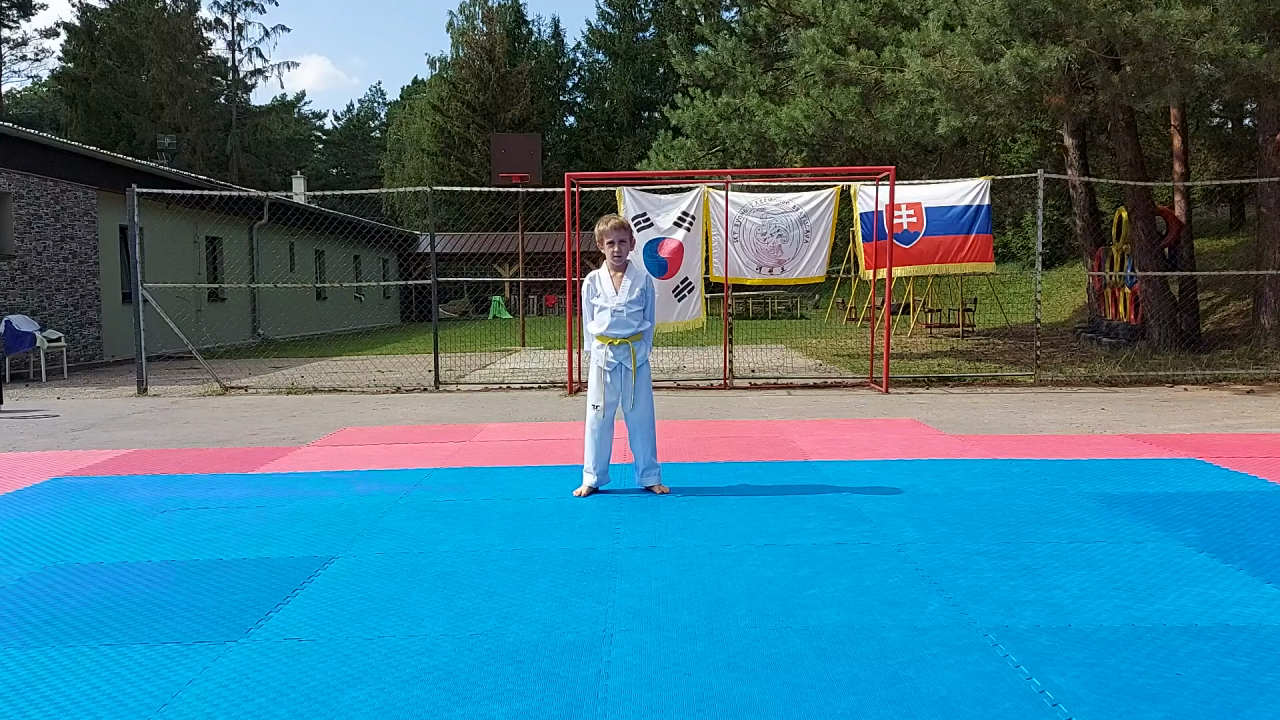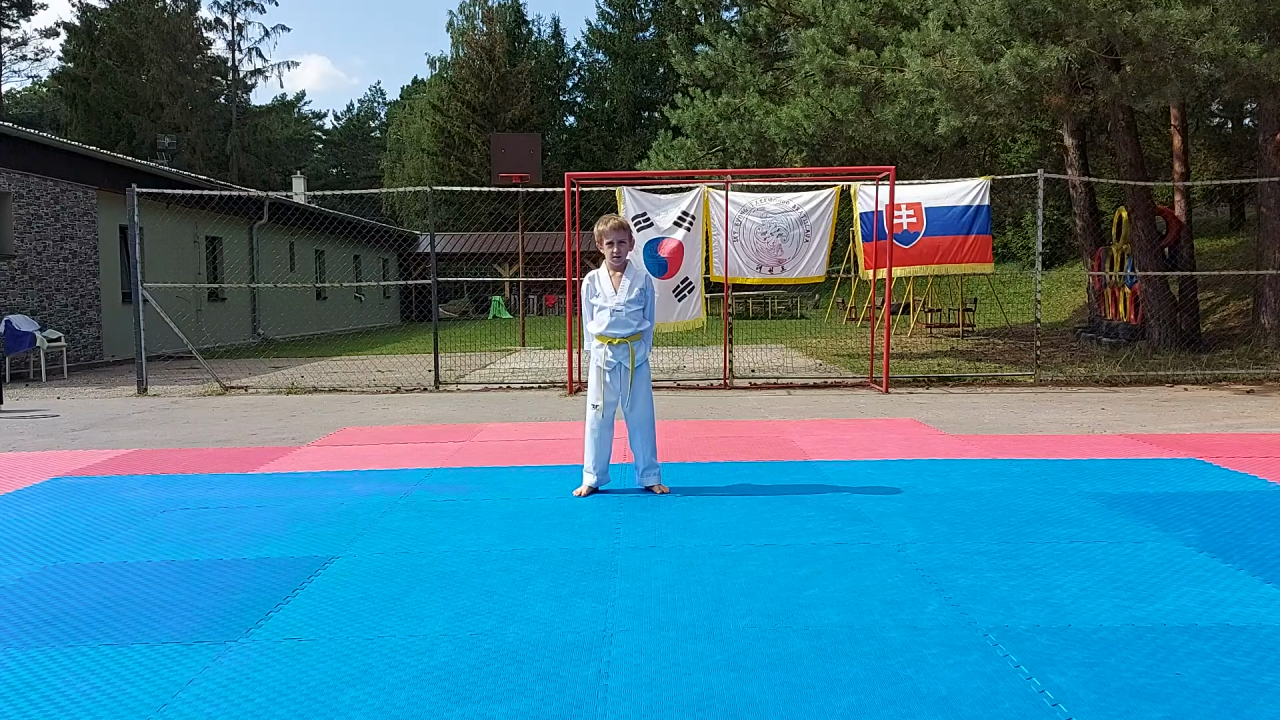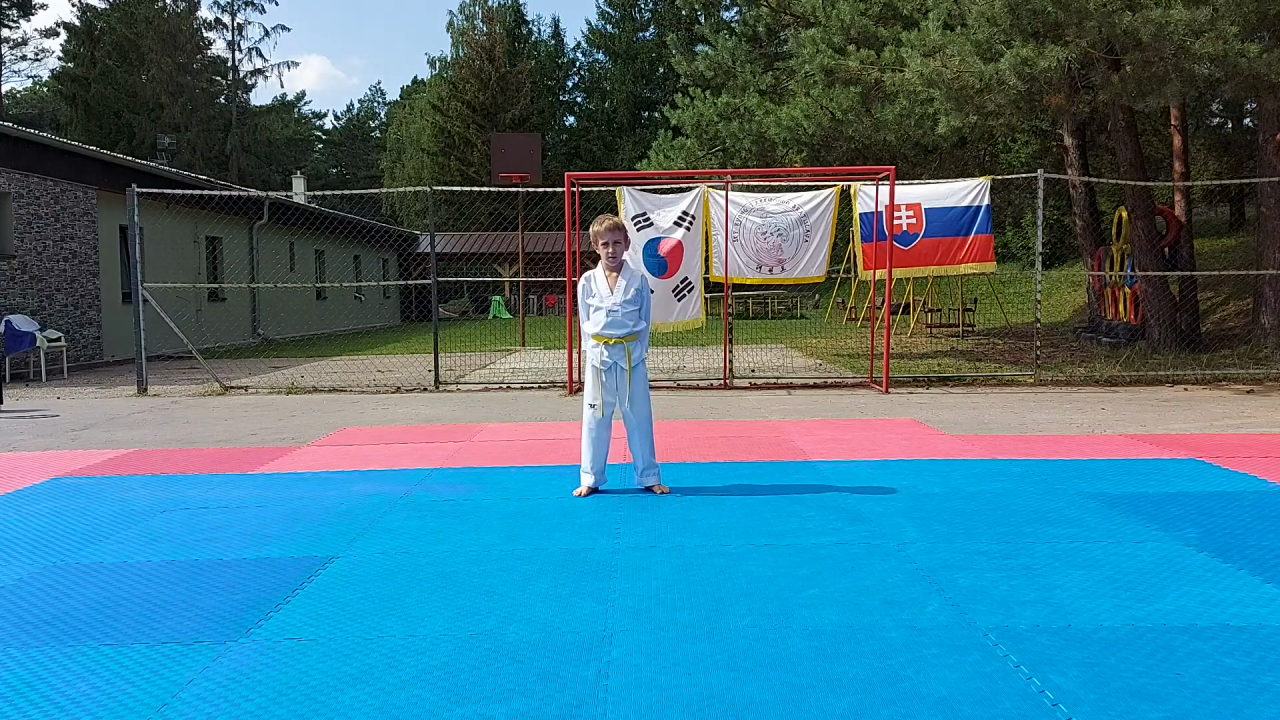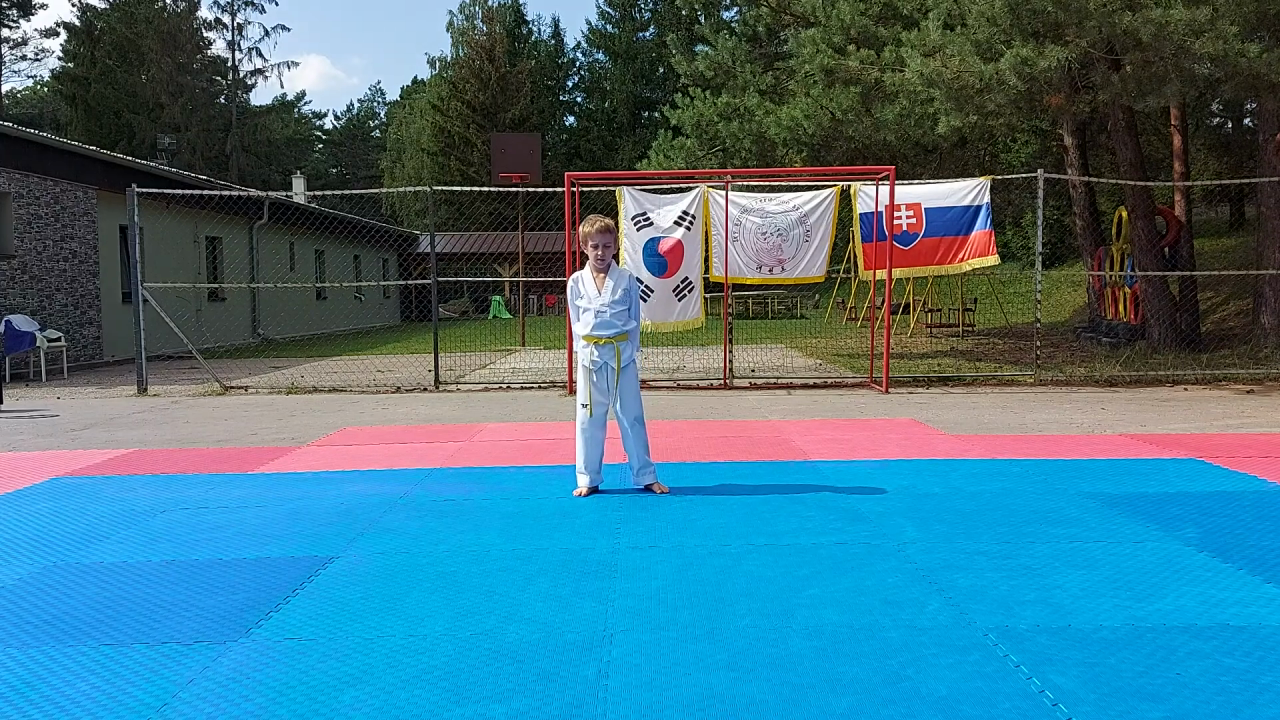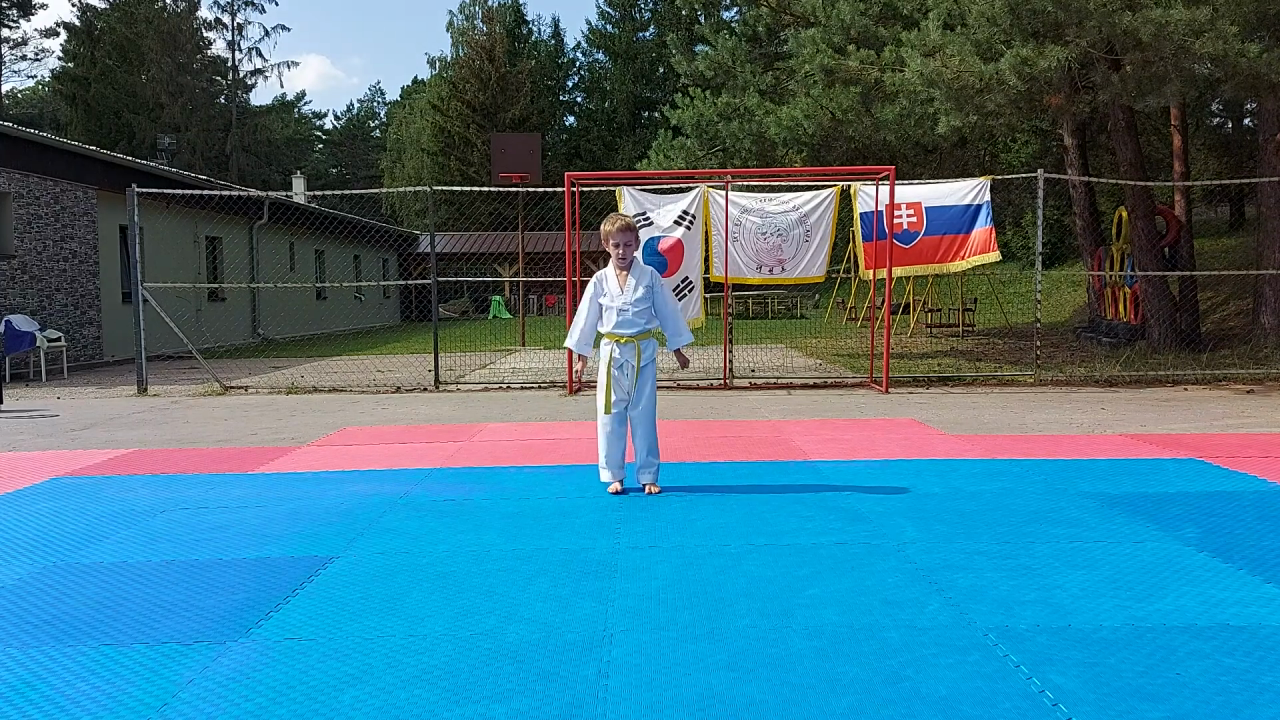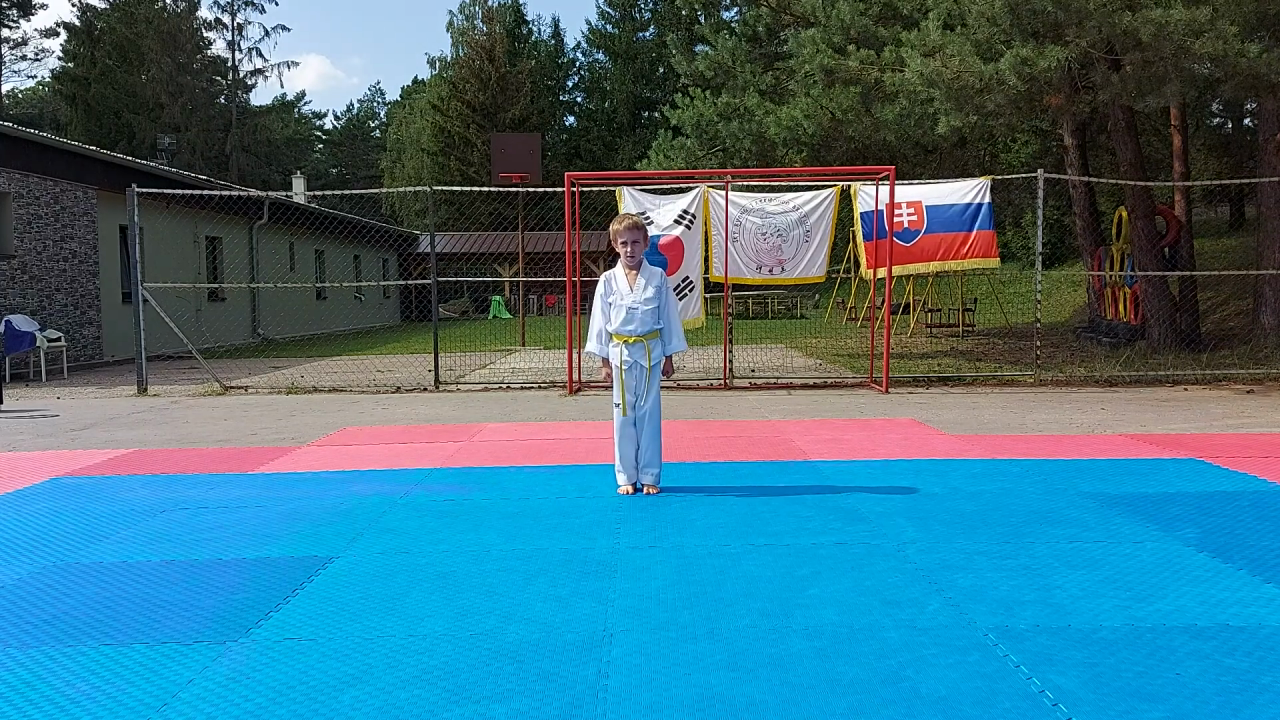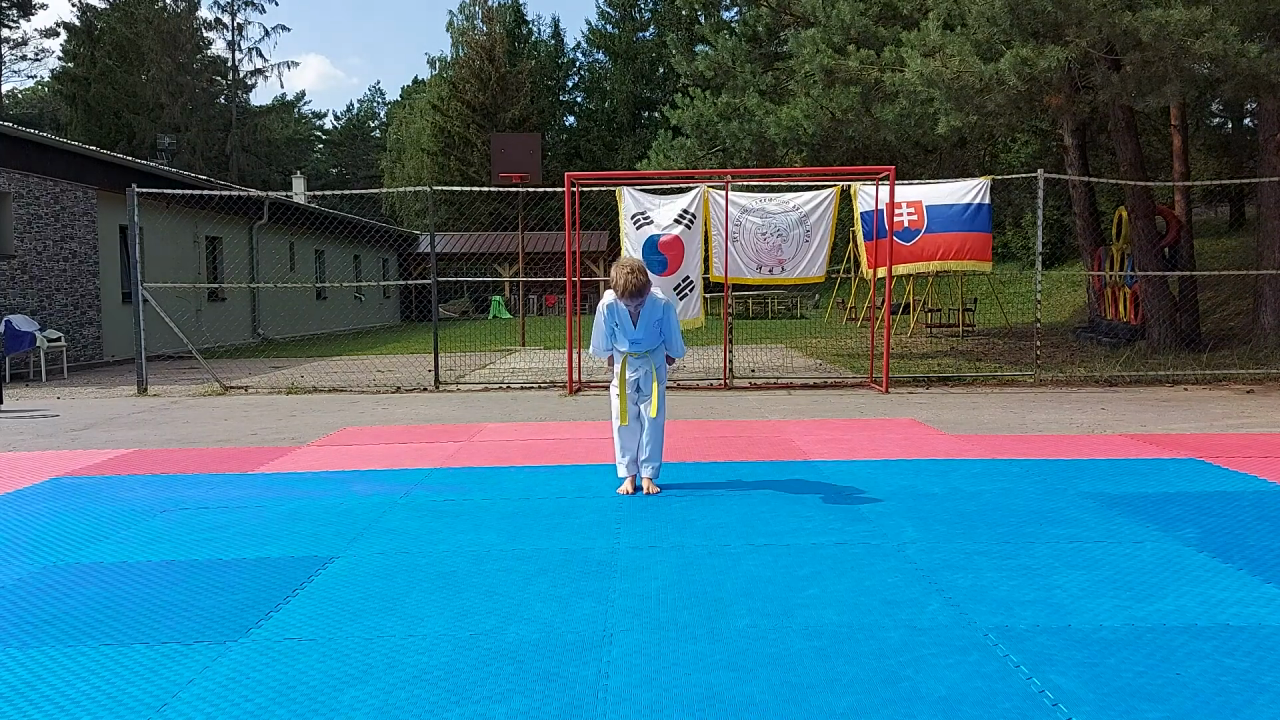
dt=0.5s
person 1, frame 1
left shoulder: (643, 280)
right shoulder: (592, 282)
left elbow: (649, 321)
right elbow: (588, 323)
left wrist: (640, 349)
right wrist: (600, 349)
left hip: (635, 356)
right hip: (603, 356)
left knee: (641, 417)
right knee: (598, 417)
left ankle: (650, 477)
right ankle: (593, 478)
person 1, frame 2
left shoulder: (642, 279)
right shoulder: (592, 281)
left elbow: (649, 320)
right elbow: (588, 322)
left wrist: (640, 349)
right wrist: (601, 348)
left hip: (635, 356)
right hip: (603, 356)
left knee: (641, 417)
right knee: (598, 418)
left ankle: (650, 476)
right ankle: (593, 478)
person 1, frame 3
left shoulder: (638, 280)
right shoulder: (587, 281)
left elbow: (645, 320)
right elbow: (585, 322)
left wrist: (636, 349)
right wrist: (597, 348)
left hip: (631, 355)
right hip: (599, 356)
left knee: (639, 417)
right knee: (595, 417)
left ankle: (649, 477)
right ankle: (591, 478)
person 1, frame 4
left shoulder: (627, 280)
right shoulder: (576, 282)
left elbow: (634, 320)
right elbow: (576, 323)
left wrist: (626, 351)
right wrist: (587, 349)
left hip: (621, 355)
right hip: (590, 356)
left knee: (631, 416)
right knee: (589, 418)
left ankle: (647, 476)
right ankle: (589, 479)
person 1, frame 5
left shoulder: (650, 277)
right shoulder: (599, 281)
left elbow: (669, 312)
right elbow: (586, 317)
left wrist: (678, 351)
right wrist: (581, 356)
left hip: (643, 352)
right hip: (613, 352)
left knee: (643, 415)
right knee: (610, 413)
left ankle: (648, 475)
right ankle: (613, 475)
person 1, frame 6
left shoulder: (658, 277)
right shoulder: (608, 280)
left elbow: (669, 317)
right elbow: (600, 321)
left wrist: (669, 357)
right wrist: (605, 361)
left hip: (651, 353)
right hip: (621, 353)
left knee: (649, 414)
right knee: (624, 415)
left ankle: (649, 477)
right ankle: (627, 477)
person 1, frame 7
left shoulder: (662, 303)
right shoulder: (608, 305)
left elbow: (672, 335)
right elbow: (602, 338)
left wrist: (671, 355)
right wrist: (610, 358)
left hip: (653, 361)
right hip: (624, 363)
left knee: (653, 417)
right knee: (624, 418)
left ankle: (648, 474)
right ankle: (629, 474)
